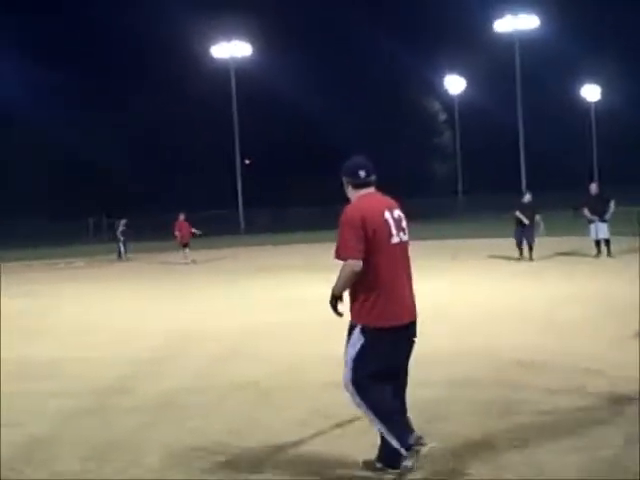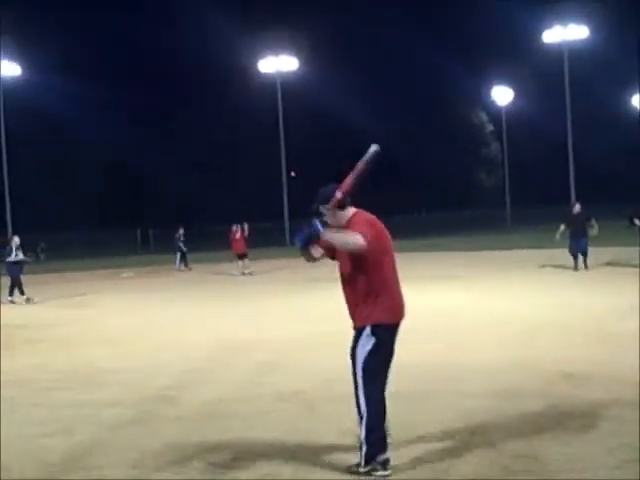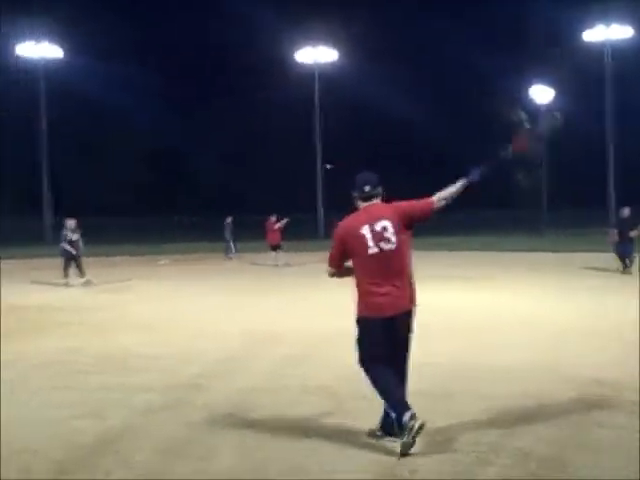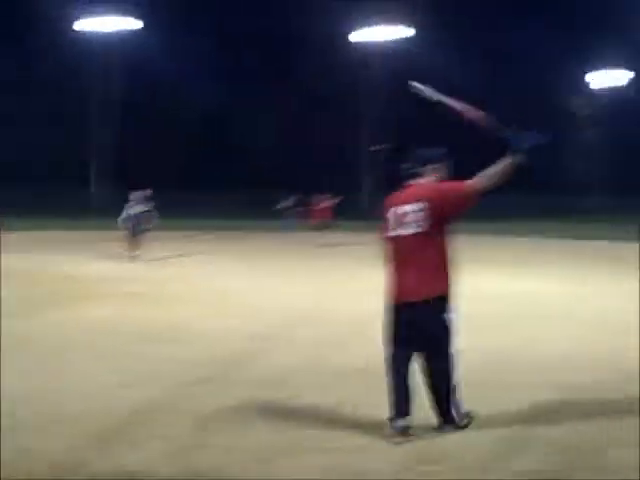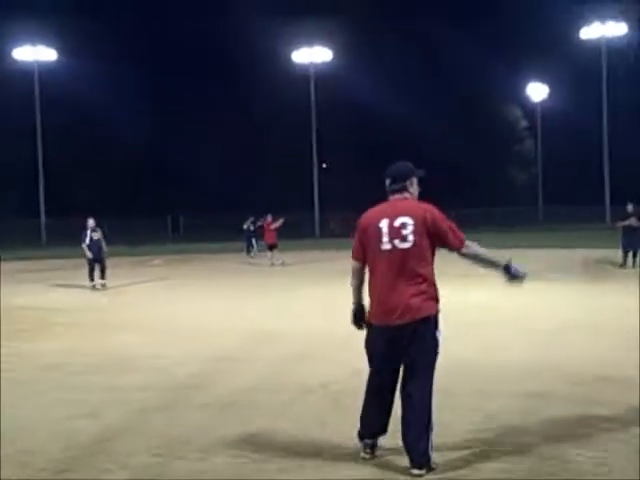
dt=0.7s
person 1, frame 1
left shoulder: (354, 212)
right shoulder: (392, 206)
left elbow: (354, 266)
left wrist: (336, 293)
left hip: (374, 315)
right hip: (405, 312)
left knee: (360, 381)
right knee: (392, 383)
left ankle: (407, 441)
right ankle: (392, 455)
person 1, frame 2
left shoulder: (362, 222)
right shoulder: (346, 227)
left elbow: (357, 245)
right elbow: (315, 254)
left wrist: (322, 233)
right wrist: (308, 242)
left hip: (377, 315)
right hip: (376, 313)
left knee: (368, 383)
right knee: (368, 376)
right ankle: (373, 435)
person 1, frame 3
left shoulder: (345, 227)
right shoulder: (398, 212)
left elbow: (335, 269)
right elbow: (436, 201)
right wrist: (466, 181)
left hip: (371, 311)
right hip: (402, 307)
left knee: (375, 365)
right knee: (396, 366)
left ankle: (406, 417)
right ankle: (390, 424)
person 1, frame 4
left shoulder: (393, 203)
right shoulder: (437, 194)
right elbow: (480, 184)
right wrist: (515, 156)
left hip: (400, 296)
right hip: (430, 295)
left knee: (399, 357)
right knee: (438, 358)
left ankle: (400, 419)
right ankle: (450, 416)
person 1, frame 5
left shoulder: (368, 219)
right shoulder: (428, 214)
left elbow: (358, 267)
right elbow: (466, 248)
left wrist: (357, 303)
right wrist: (503, 265)
left hip: (382, 316)
right hip: (422, 314)
left knee: (380, 380)
right knee: (420, 385)
left ankle: (369, 441)
